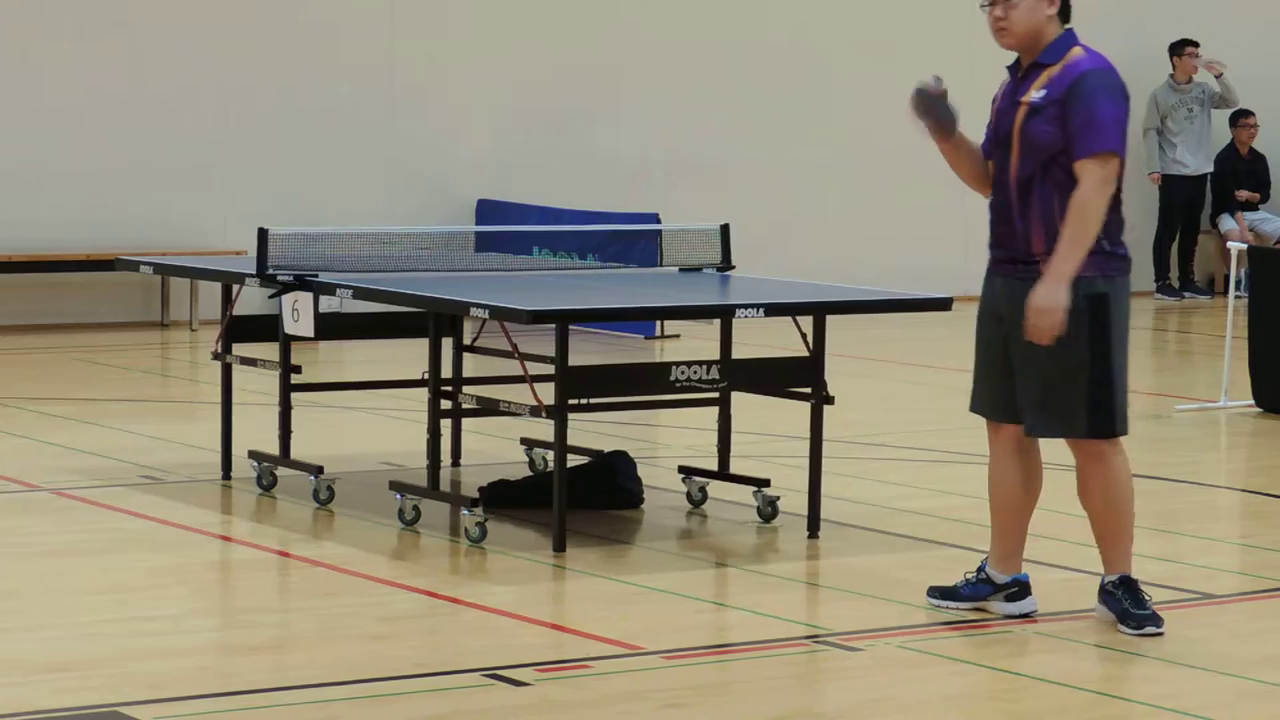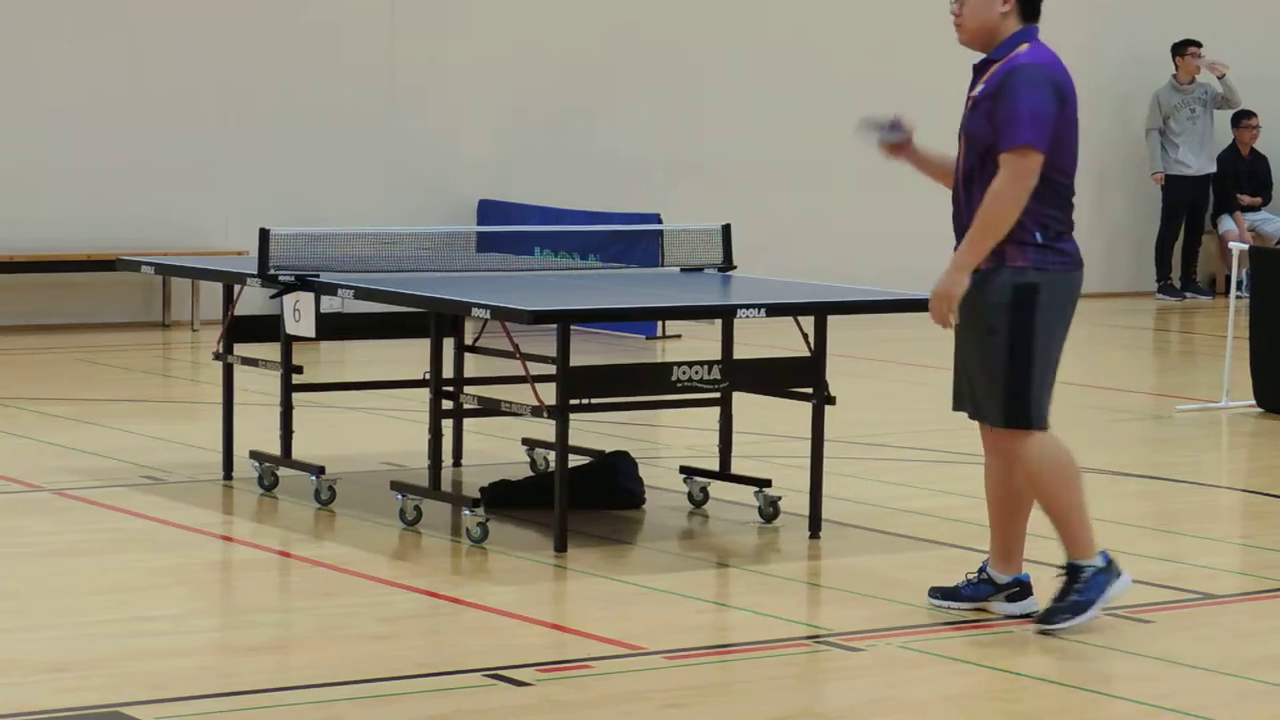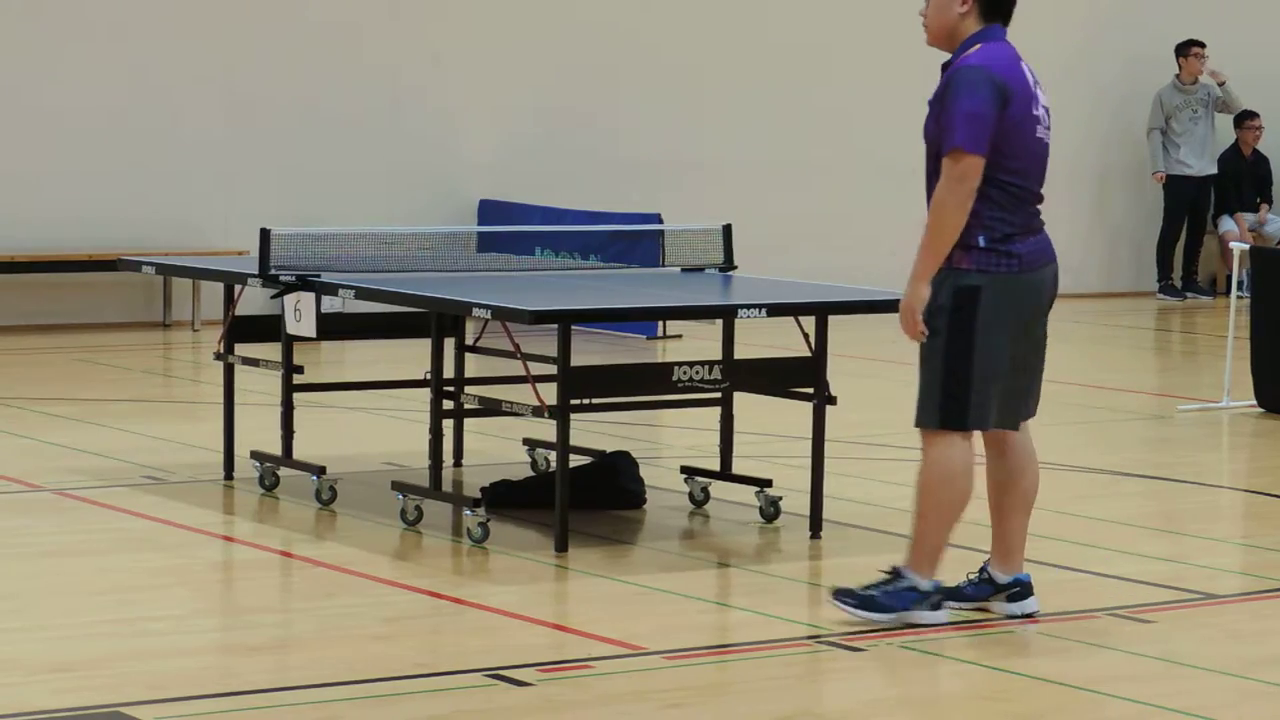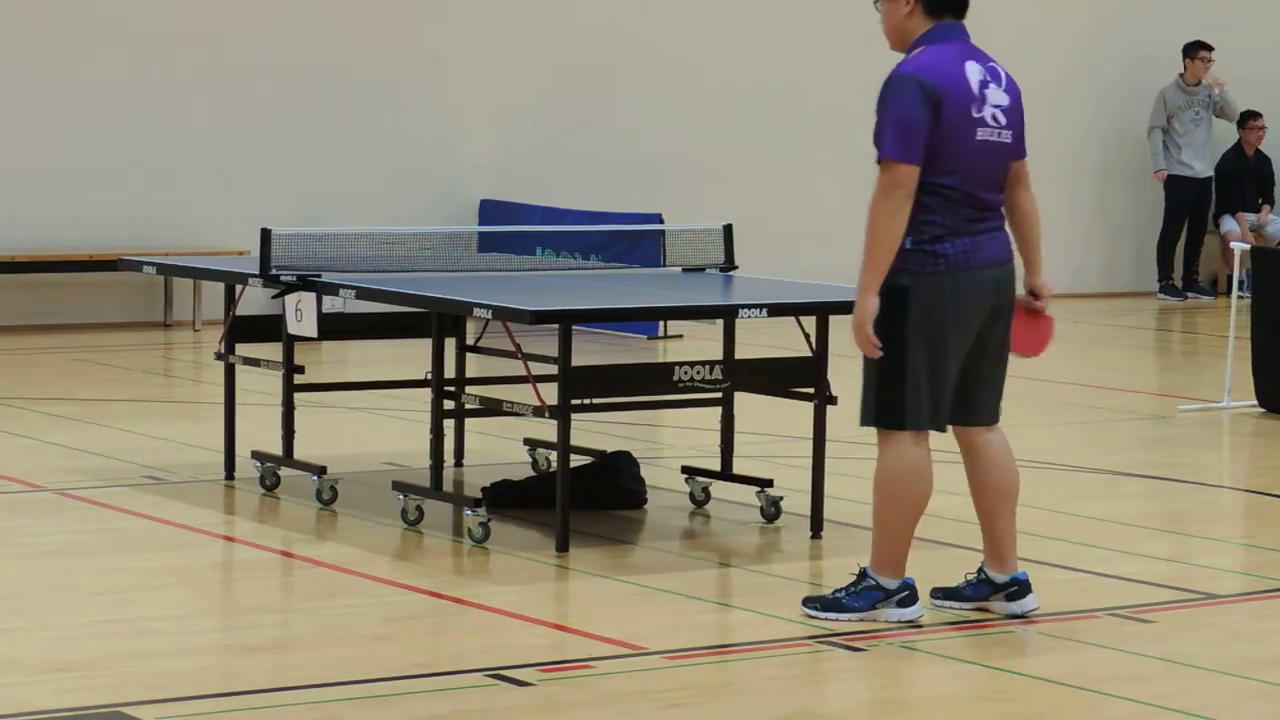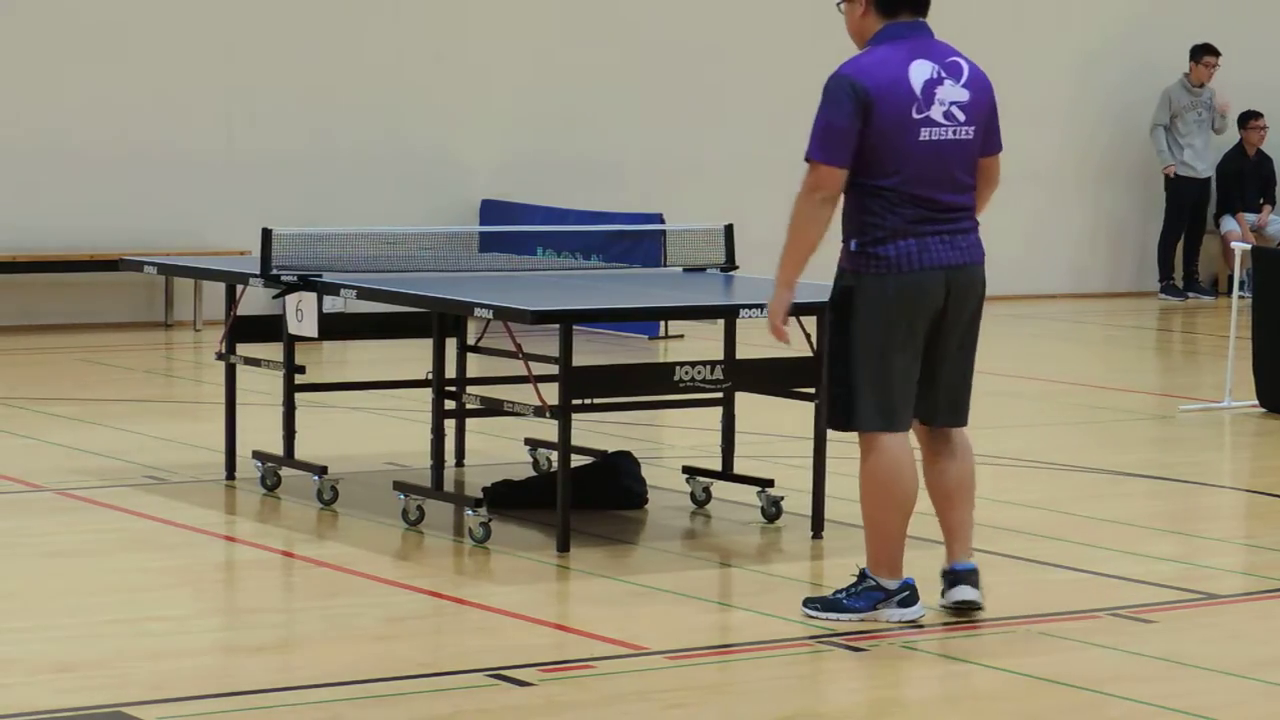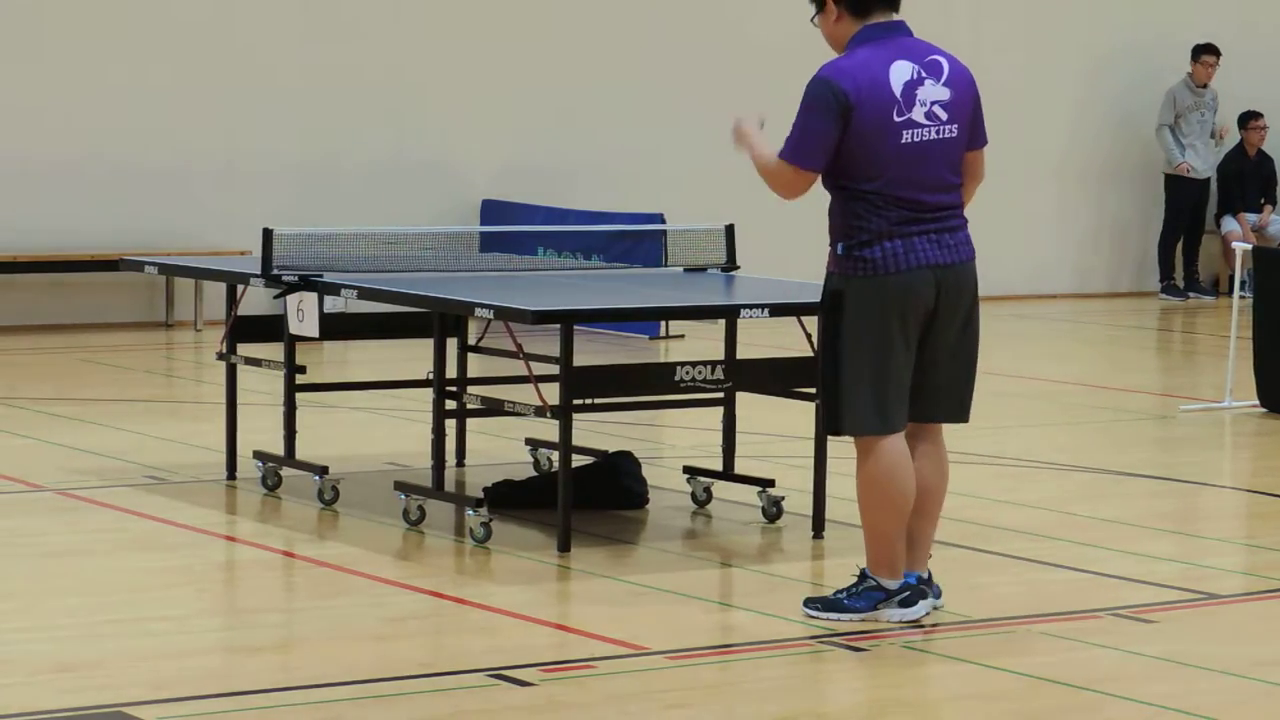
dt=0.3s
person 1, frame 1
left shoulder: (1090, 78)
right shoulder: (1013, 87)
left elbow: (1095, 184)
right elbow: (989, 179)
left wrist: (1057, 279)
right wrist: (945, 134)
left hip: (1075, 287)
right hip: (1006, 280)
left knee: (1093, 440)
right knee: (1007, 429)
left ankle: (1119, 581)
right ankle: (1004, 576)
person 1, frame 2
left shoulder: (1029, 71)
right shoulder: (1000, 74)
left elbow: (1018, 181)
left wrist: (958, 268)
right wrist: (915, 156)
left hip: (1025, 273)
right hip: (1007, 274)
left knee: (1018, 427)
right knee: (1001, 426)
left ankle: (1091, 563)
right ankle: (1005, 575)
person 1, frame 3
left shoulder: (974, 71)
right shoulder: (1013, 70)
left elbow: (961, 185)
left wrist: (920, 280)
left hip: (983, 274)
right hip: (1025, 266)
left knee: (947, 428)
right knee: (1005, 424)
left ankle: (917, 581)
right ankle: (1008, 578)
person 1, frame 4
left shoulder: (914, 76)
right shoulder: (999, 78)
left elbow: (896, 191)
right elbow: (1019, 186)
left wrist: (868, 290)
right wrist: (1034, 269)
left hip: (929, 274)
right hip: (991, 269)
left knee: (905, 430)
right knee: (979, 425)
left ankle: (888, 584)
right ankle: (1006, 576)
person 1, frame 5
left shoulder: (857, 78)
right shoulder: (972, 75)
left elbow: (822, 190)
right elbow: (988, 178)
left wrist: (784, 284)
left hip: (885, 273)
right hip: (962, 268)
left knee: (882, 430)
right knee: (942, 424)
left ankle: (888, 585)
right ankle: (962, 567)
person 1, frame 6
left shoulder: (840, 80)
right shoulder: (954, 71)
left elbow: (789, 181)
left wrist: (751, 142)
left hip: (876, 275)
right hip: (951, 265)
left knee: (879, 431)
right knee: (924, 427)
left ankle: (886, 586)
right ankle: (917, 573)
person 2, frame 1
left shoulder: (1203, 91)
right shoulder: (1160, 94)
left elbow: (1232, 102)
right elbow: (1150, 132)
left wrist: (1219, 76)
right wrist: (1153, 167)
left hip: (1199, 171)
right hip: (1173, 172)
left knee: (1191, 230)
right knee: (1168, 228)
left ankle: (1187, 281)
right ankle: (1162, 283)
person 2, frame 2
left shoulder: (1206, 91)
right shoulder: (1162, 95)
left elbow: (1235, 103)
right elbow: (1153, 133)
left wrist: (1222, 76)
right wrist: (1156, 168)
left hip: (1203, 172)
right hip: (1175, 173)
left knee: (1195, 230)
right knee: (1171, 229)
left ankle: (1189, 281)
right ankle: (1164, 283)
person 2, frame 3
left shoulder: (1208, 92)
right shoulder: (1165, 94)
left elbow: (1235, 109)
right elbow: (1154, 132)
left wrist: (1222, 83)
right wrist: (1158, 167)
left hip: (1204, 172)
right hip: (1177, 173)
left knee: (1197, 230)
right knee: (1172, 229)
left ankle: (1190, 281)
right ankle: (1164, 283)
person 2, frame 4
left shoulder: (1210, 92)
right shoulder: (1167, 93)
left elbow: (1232, 117)
right elbow: (1155, 130)
left wrist: (1223, 93)
right wrist: (1159, 164)
left hip: (1204, 173)
right hip: (1178, 173)
left knee: (1198, 230)
right knee: (1173, 229)
left ankle: (1191, 281)
right ankle: (1165, 283)
person 2, frame 5
left shoulder: (1210, 95)
right shoulder: (1172, 93)
left elbow: (1219, 130)
right elbow: (1157, 128)
left wrist: (1222, 116)
right wrist: (1167, 160)
left hip: (1204, 173)
right hip: (1180, 173)
left knee: (1197, 230)
right knee: (1173, 229)
left ankle: (1191, 281)
right ankle: (1166, 282)
person 2, frame 6
left shoulder: (1213, 95)
right shoulder: (1176, 92)
right elbow: (1162, 129)
left wrist: (1218, 133)
right wrist: (1176, 160)
left hip: (1204, 173)
right hip: (1179, 174)
left knee: (1196, 230)
right knee: (1173, 229)
left ankle: (1192, 281)
right ankle: (1167, 282)
person 3, frame 1
left shoulder: (1260, 159)
right shoulder: (1224, 159)
right elbow: (1228, 198)
left wrist: (1249, 195)
right wrist: (1244, 230)
left hip: (1253, 211)
right hip: (1227, 212)
right knee: (1233, 236)
right ankle: (1234, 279)
person 3, frame 2
left shoulder: (1261, 160)
right shoulder: (1225, 159)
right elbow: (1228, 199)
left wrist: (1252, 200)
right wrist: (1243, 230)
left hip: (1255, 212)
right hip: (1228, 213)
right knee: (1230, 237)
right ankle: (1234, 280)
person 3, frame 3
left shoulder: (1262, 160)
right shoulder: (1227, 160)
right elbow: (1228, 200)
left wrist: (1263, 210)
right wrist: (1244, 230)
left hip: (1256, 213)
right hip: (1229, 214)
right knee: (1230, 237)
right ankle: (1234, 280)
person 3, frame 4
left shoulder: (1265, 161)
right shoulder: (1229, 160)
left elbow: (1269, 195)
right elbow: (1230, 199)
left wrist: (1264, 213)
right wrist: (1245, 230)
left hip: (1257, 213)
right hip: (1231, 213)
right knee: (1232, 237)
right ankle: (1235, 280)
person 3, frame 5
left shoulder: (1266, 161)
right shoulder: (1230, 160)
left elbow: (1270, 195)
right elbow: (1231, 199)
left wrist: (1265, 213)
right wrist: (1246, 230)
left hip: (1259, 213)
right hip: (1232, 214)
right knee: (1232, 237)
right ankle: (1236, 279)
person 3, frame 6
right shoulder: (1230, 161)
right elbow: (1232, 200)
right wrist: (1247, 231)
left hip: (1259, 214)
right hip: (1232, 214)
right knee: (1233, 237)
right ankle: (1236, 279)
